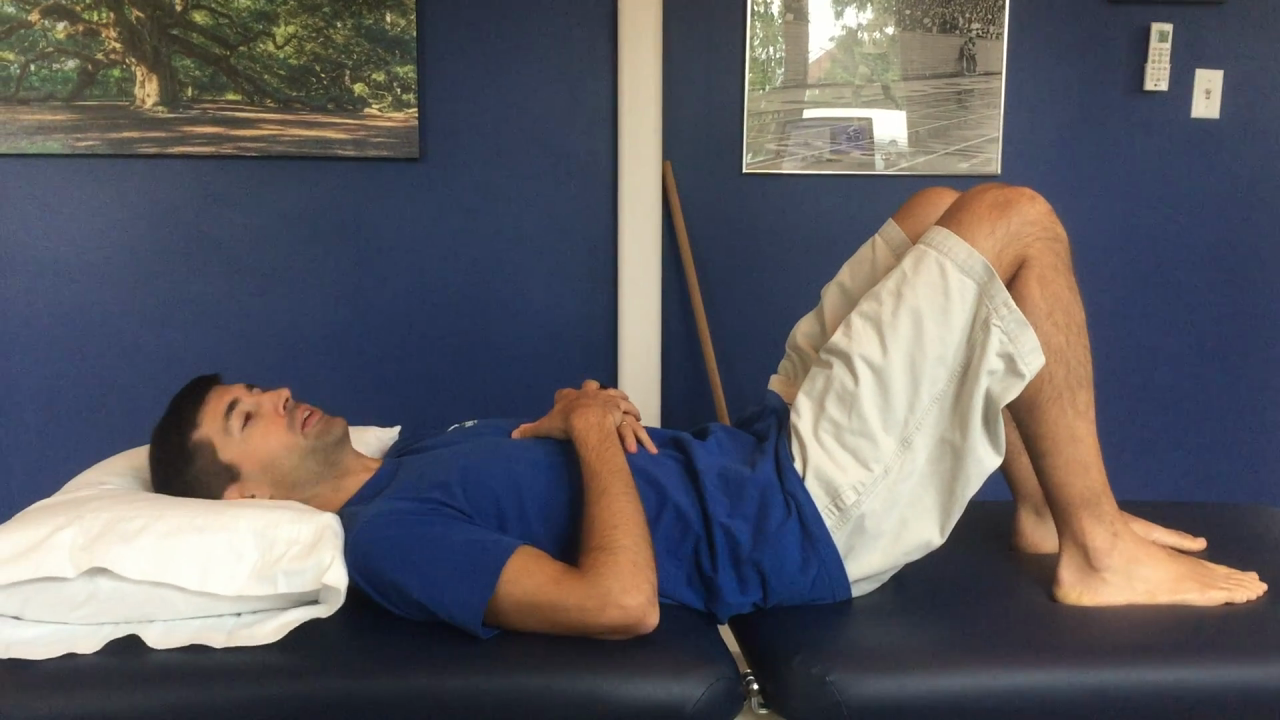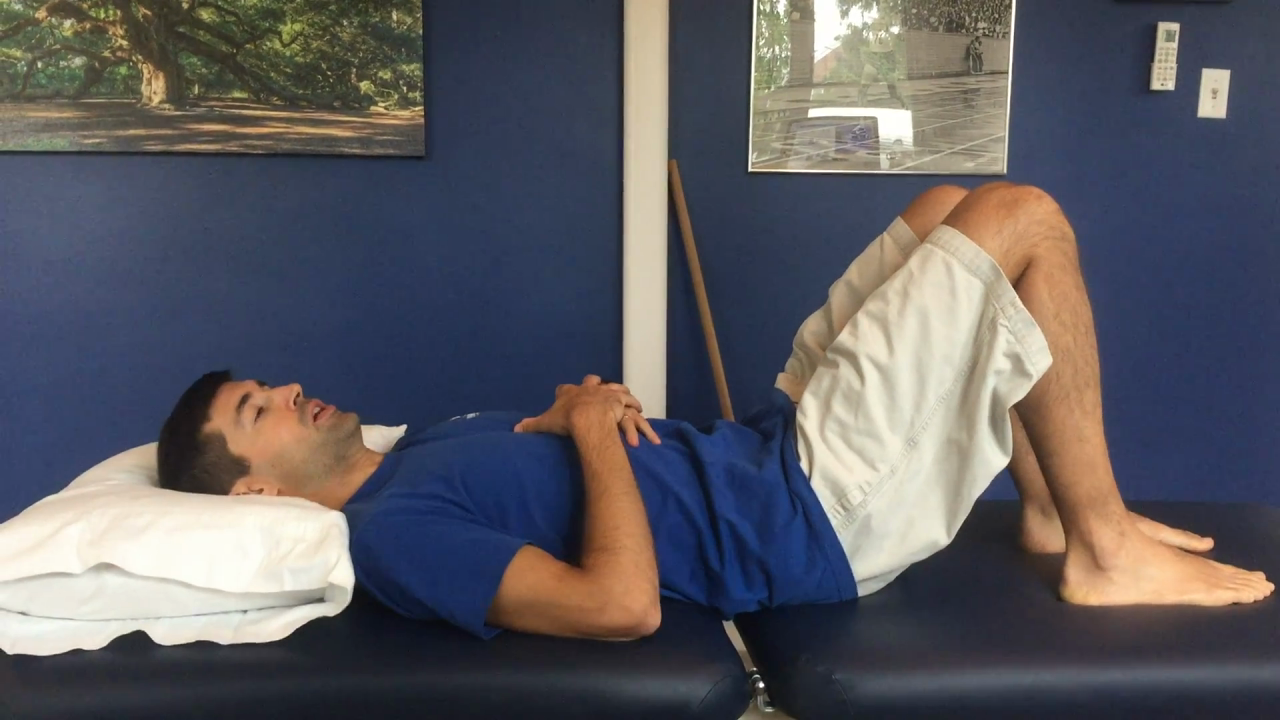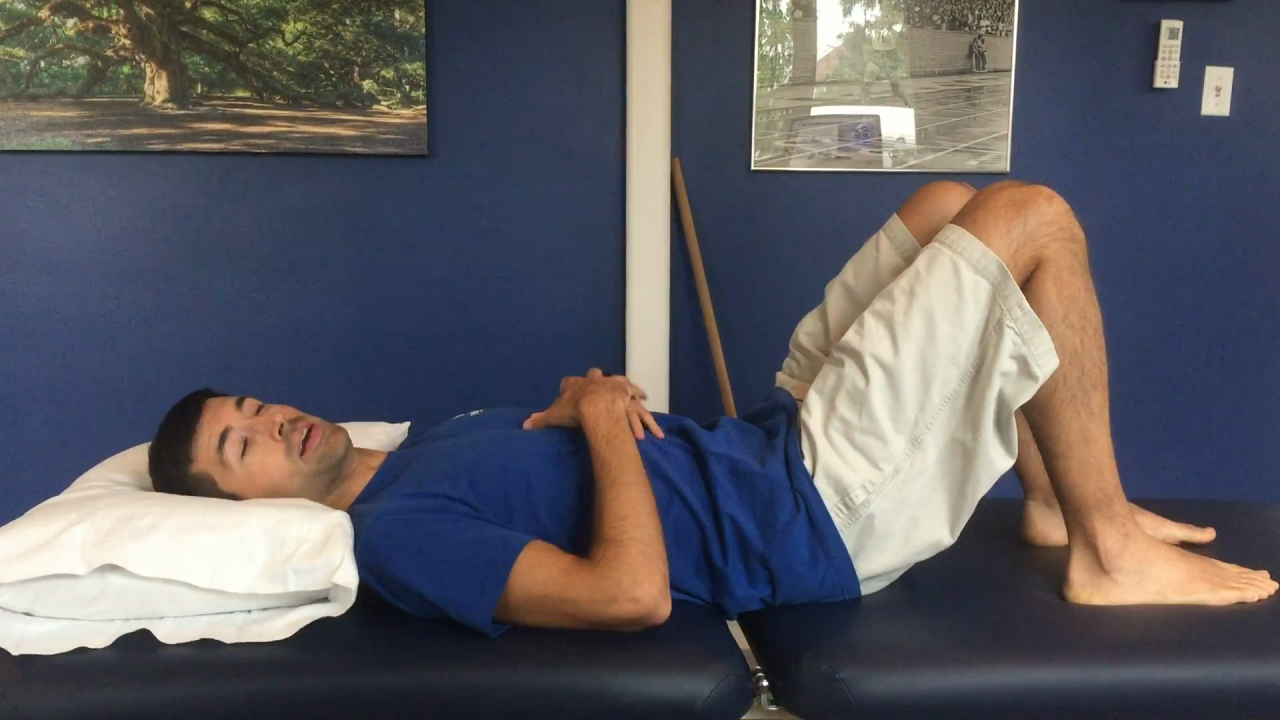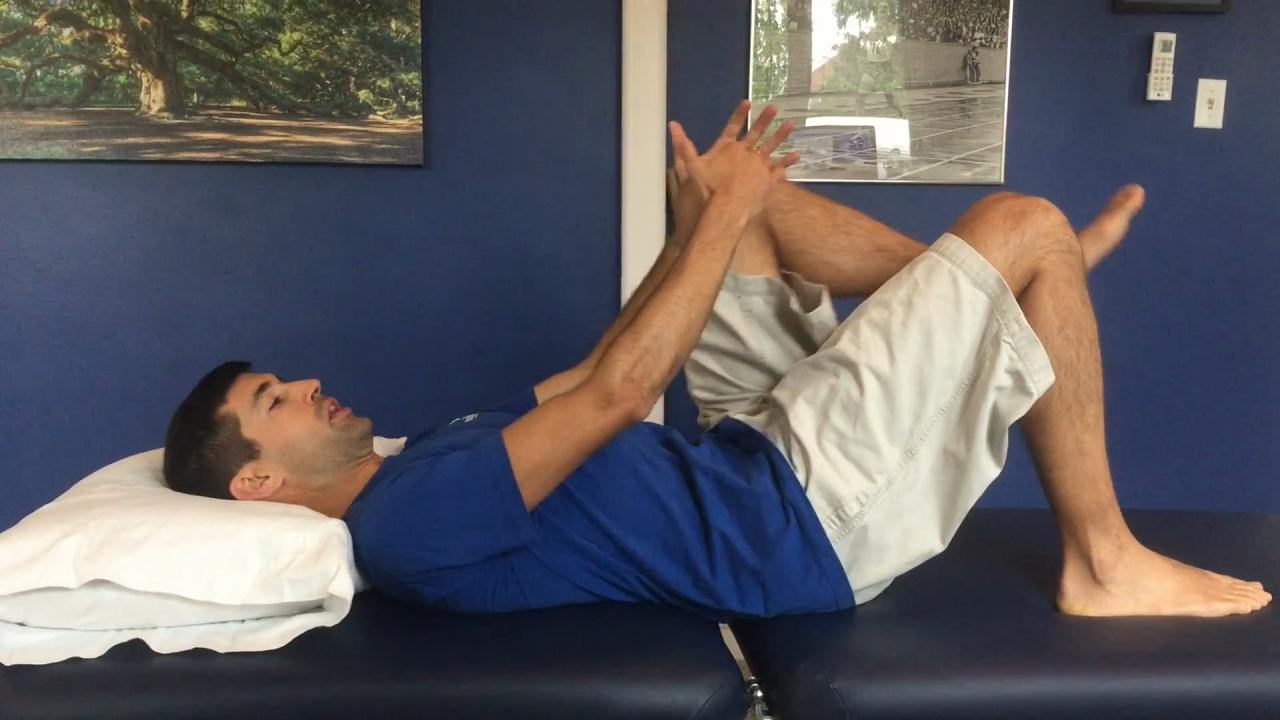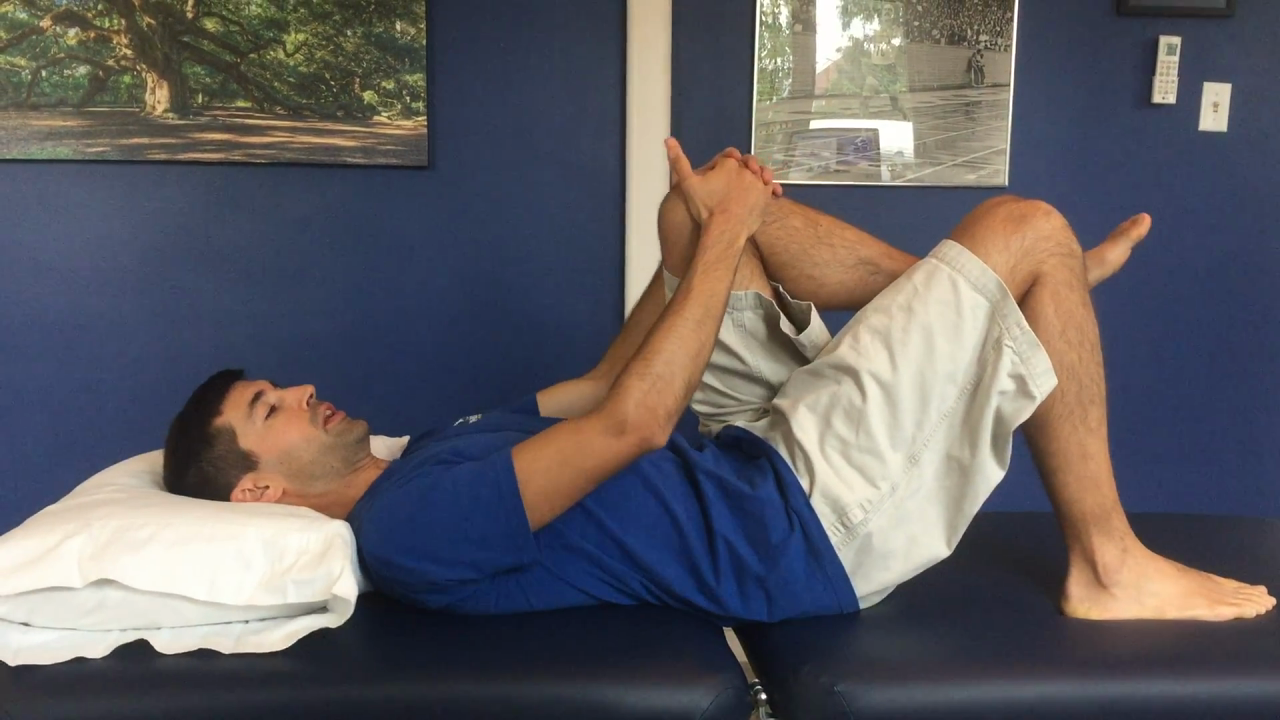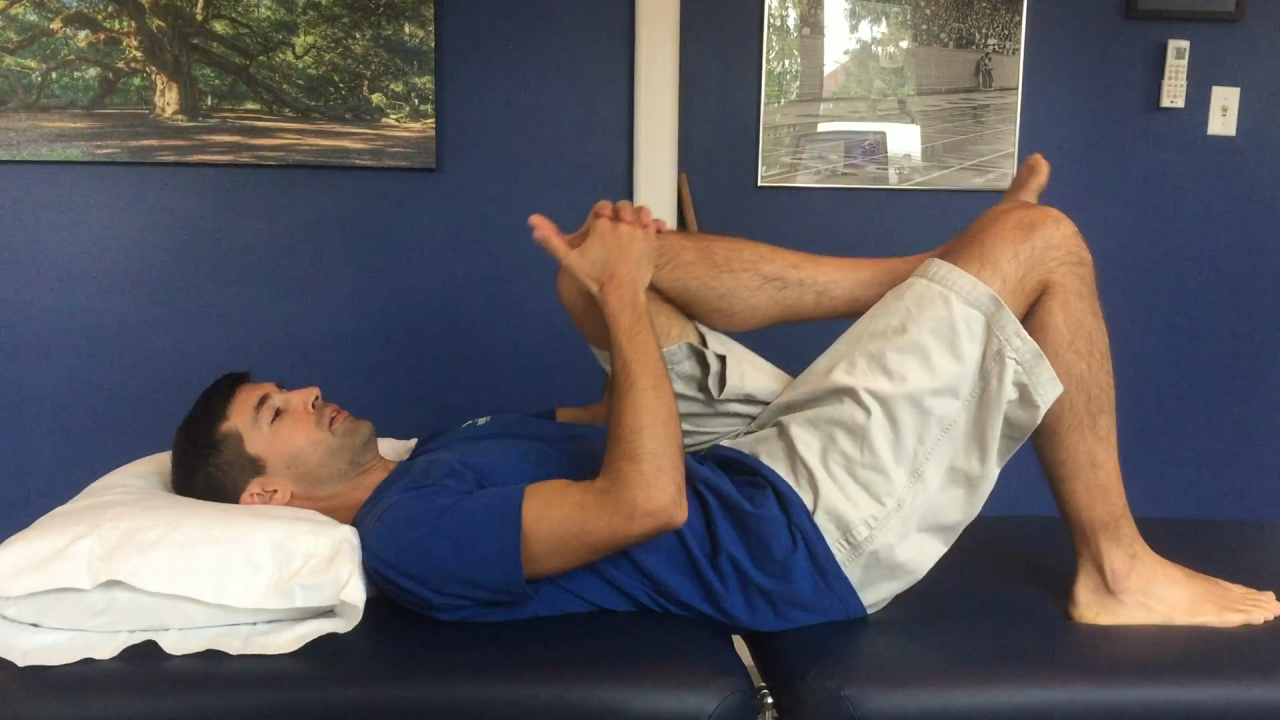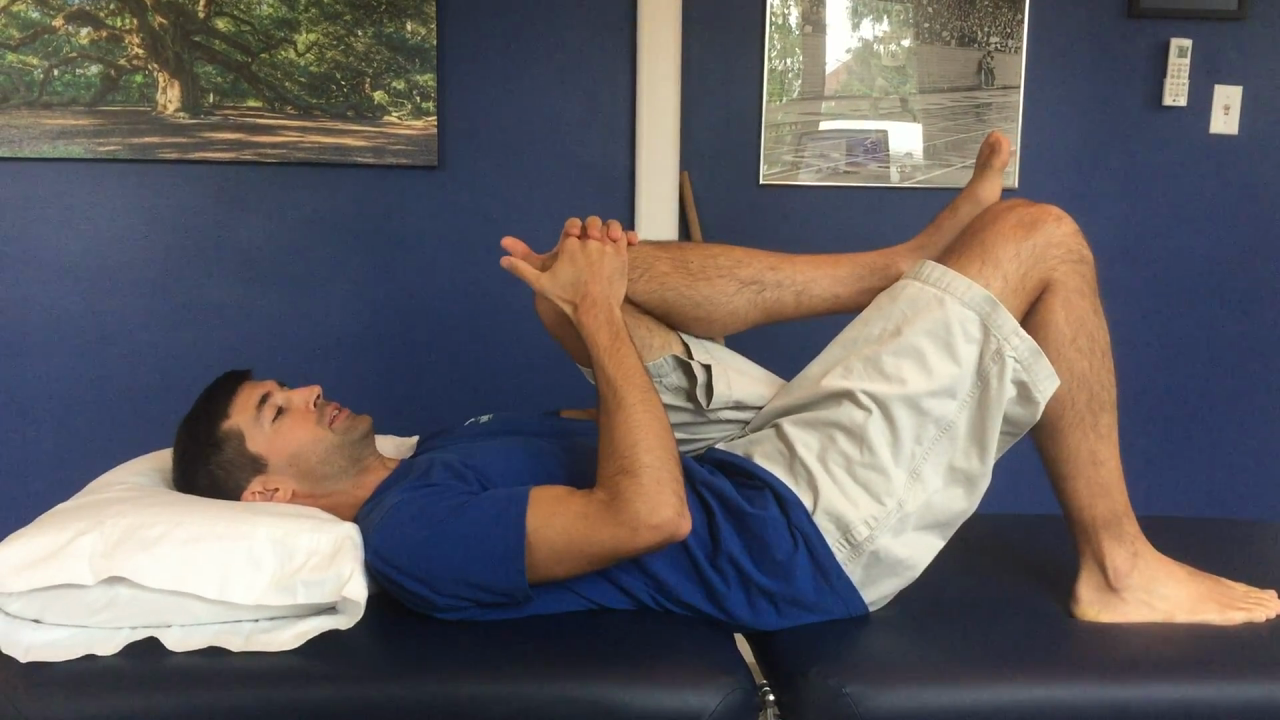
dt=0.7s
person 1, frame 1
left shoulder: (409, 457)
right shoulder: (388, 536)
right elbow: (623, 605)
left wrist: (576, 415)
right wrist: (593, 429)
left hip: (764, 446)
right hip: (807, 518)
left knee: (942, 208)
right knee: (1015, 220)
left ankle: (1046, 508)
right ankle: (1100, 552)
person 1, frame 2
left shoulder: (416, 451)
right shoulder: (393, 531)
right elbow: (623, 605)
left wrist: (585, 407)
right wrist: (593, 428)
left hip: (767, 443)
right hip: (816, 520)
left knee: (949, 209)
right knee: (1021, 220)
left ankle: (1051, 506)
right ankle: (1105, 552)
person 1, frame 3
left shoulder: (416, 454)
right shoulder: (398, 535)
right elbow: (637, 593)
left wrist: (594, 411)
right wrist: (602, 423)
left hip: (770, 443)
right hip: (817, 514)
left knee: (950, 204)
right knee: (1031, 218)
left ankle: (1056, 496)
right ankle: (1112, 554)
person 1, frame 4
left shoulder: (420, 466)
right shoulder: (412, 521)
left elbow: (595, 373)
right elbow: (621, 388)
left wrist: (701, 221)
right wrist: (724, 216)
left hip: (751, 457)
right hip: (807, 522)
left knee: (744, 193)
right knee: (1021, 226)
left ankle: (1029, 335)
right ankle: (1104, 561)
person 1, frame 5
left shoulder: (423, 460)
right shoulder: (414, 530)
left elbow: (599, 389)
right elbow: (634, 420)
left wrist: (711, 227)
right wrist: (726, 235)
left hip: (751, 463)
right hip: (807, 523)
left knee: (694, 211)
right knee: (1025, 227)
left ankle: (1017, 312)
right ankle: (1108, 565)
person 1, frame 6
left shoulder: (429, 465)
right shoulder: (414, 537)
left elbow: (609, 431)
right elbow: (649, 500)
left wrist: (616, 288)
right wrist: (621, 299)
left hip: (746, 461)
right hip: (806, 529)
right knee: (1040, 242)
left ankle: (938, 277)
right ankle: (1118, 570)
person 1, frame 7
left shoulder: (427, 462)
right shoulder: (414, 537)
left elbow: (616, 429)
right elbow: (651, 513)
left wrist: (589, 298)
right wrist: (599, 316)
left hip: (744, 462)
right hip: (802, 526)
right knee: (1037, 236)
left ankle: (916, 262)
right ankle: (1119, 568)
